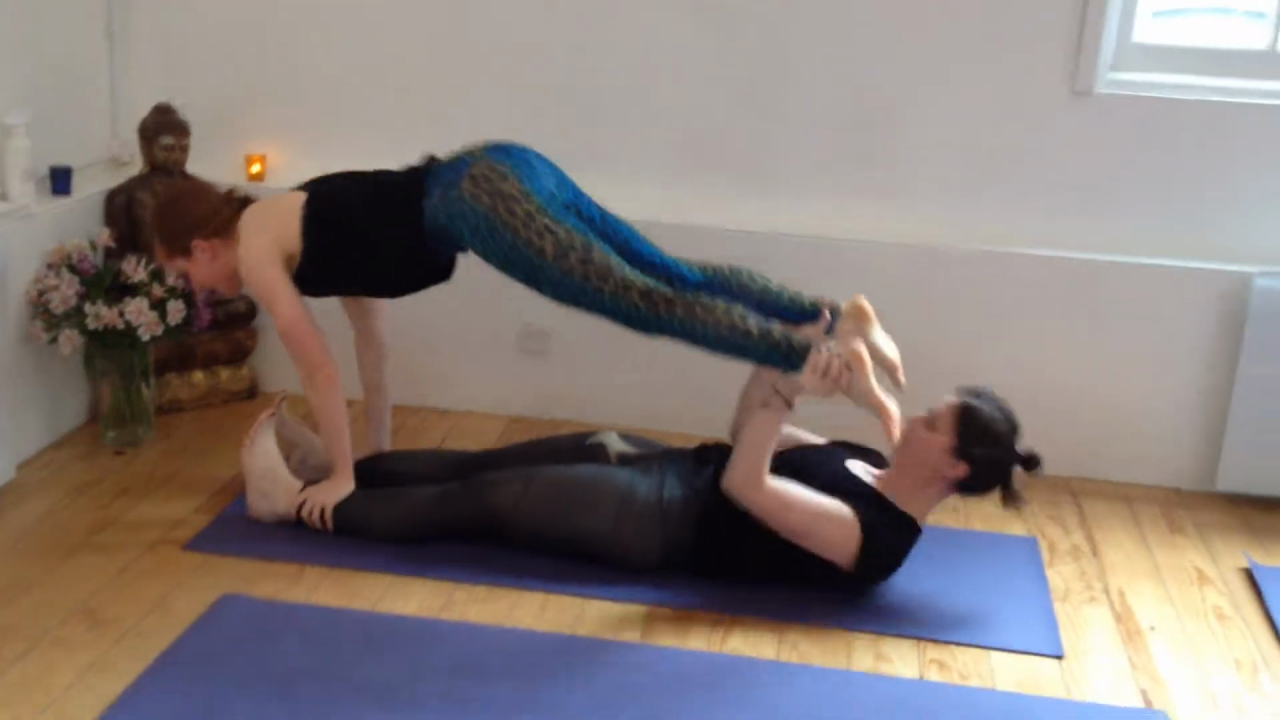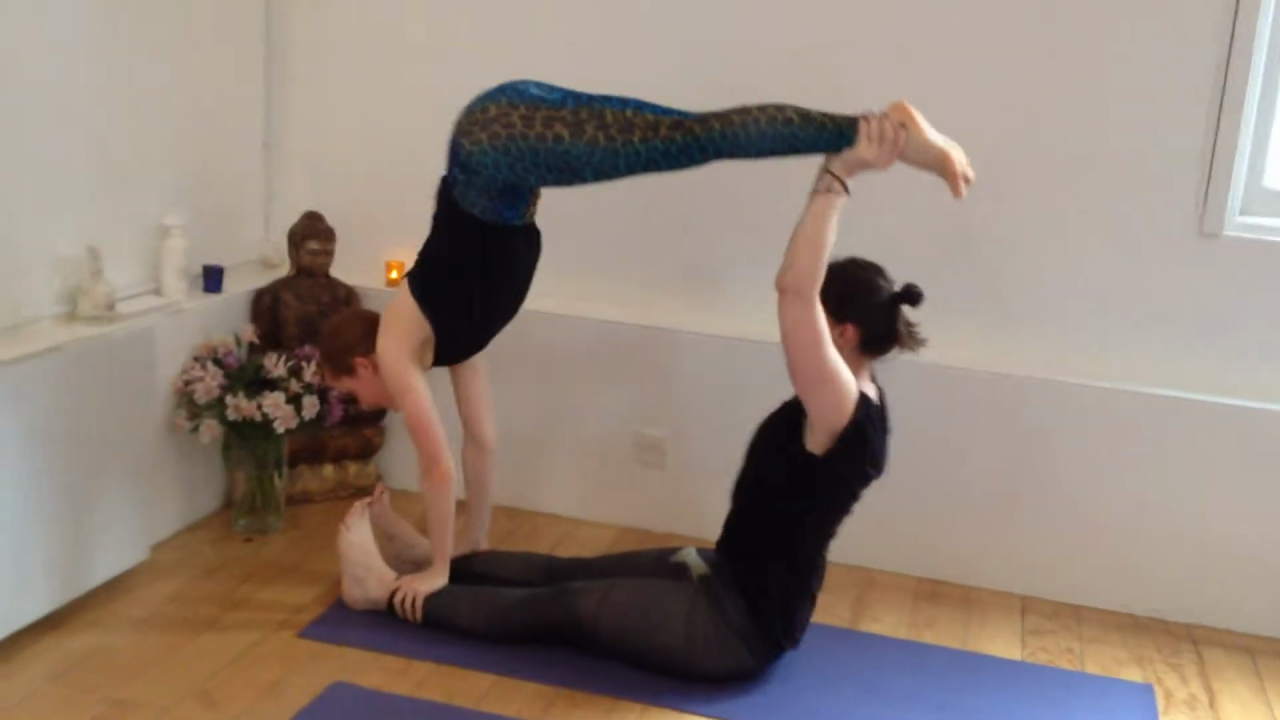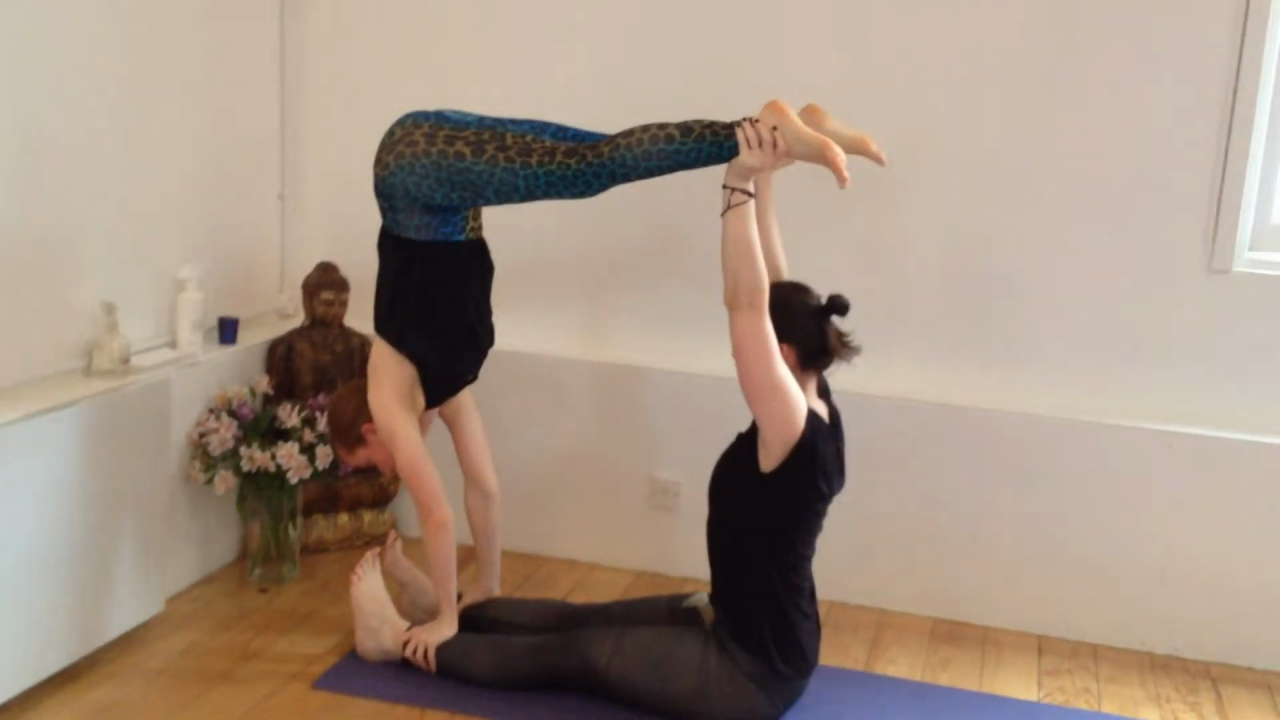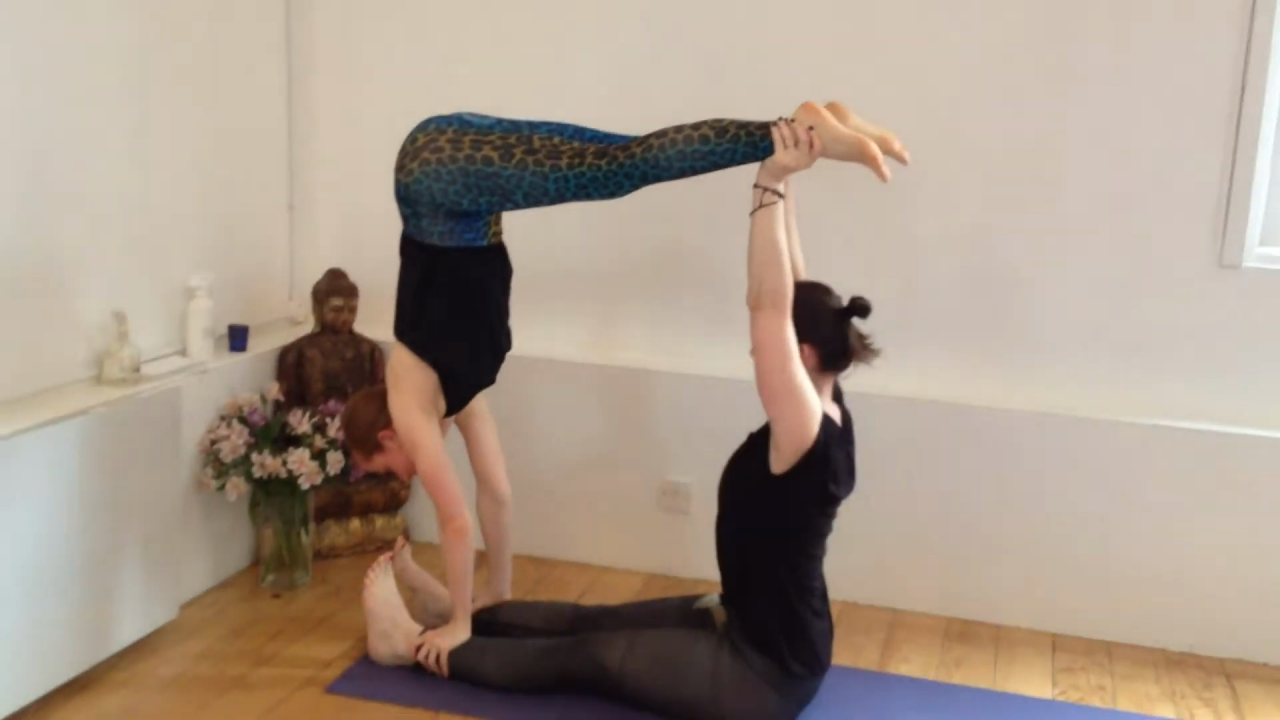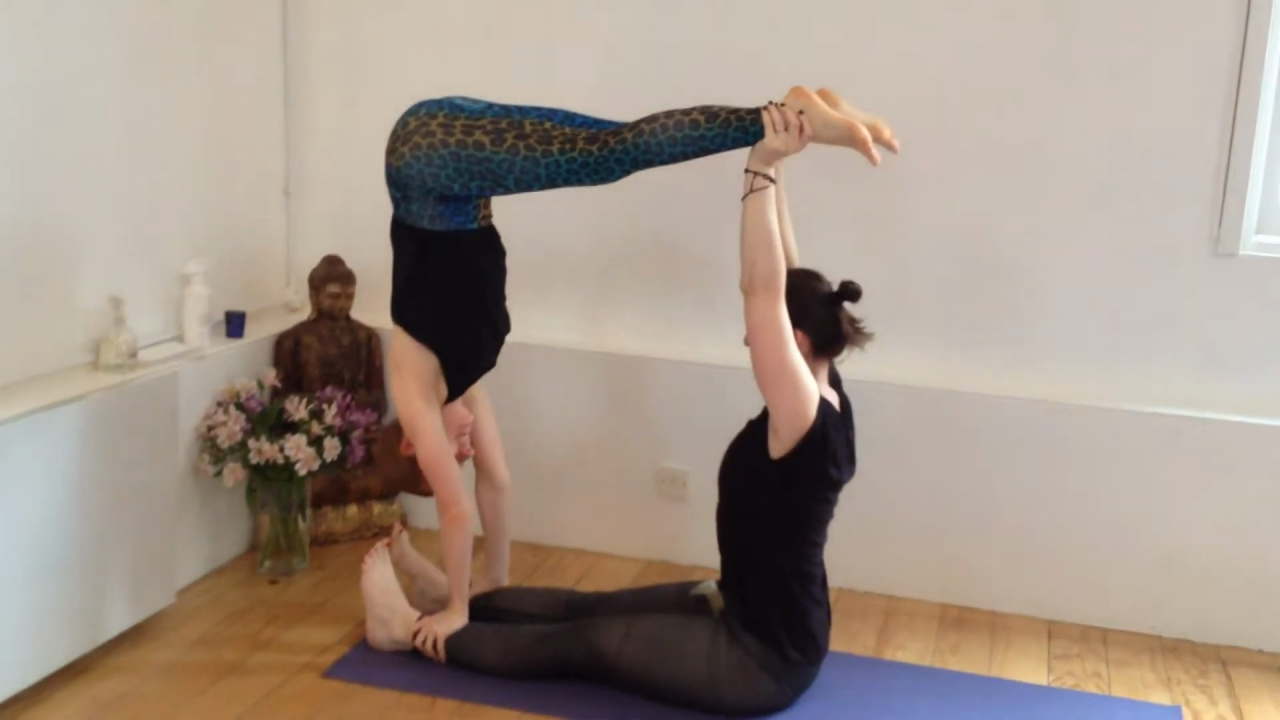
dt=1s
person 1, frame 1
left shoulder: (875, 539)
right shoulder: (874, 466)
left elbow: (743, 483)
right elbow: (756, 431)
left wrist: (785, 379)
left hip: (662, 524)
right hip: (673, 469)
left knee: (476, 504)
right knee: (477, 468)
left ankle: (303, 503)
right ankle: (332, 464)
person 1, frame 2
left shoulder: (847, 416)
right shoulder: (852, 397)
left elbow: (794, 291)
right elbow: (805, 284)
left wrist: (841, 173)
right wrist: (840, 165)
left hip: (739, 627)
right hip: (730, 579)
left knee: (565, 607)
right knee: (563, 575)
left ankle: (397, 594)
right ankle: (428, 563)
person 1, frame 3
left shoulder: (795, 429)
right shoulder: (815, 411)
left elbow: (748, 306)
right elbow: (769, 295)
left wrist: (740, 187)
right wrist: (760, 183)
left hip: (753, 670)
right hip: (742, 626)
left knee: (576, 653)
right knee: (579, 620)
left ankle: (406, 640)
person 1, frame 4
left shoulder: (808, 432)
right shoulder: (827, 414)
left elbow: (770, 308)
right elbow: (787, 297)
left wrist: (770, 186)
right wrist: (778, 186)
left hip: (767, 669)
right hip: (755, 627)
left knee: (587, 656)
right knee: (593, 622)
left ankle: (416, 645)
right ankle: (453, 613)
person 1, frame 5
left shoulder: (805, 417)
right shoulder: (827, 397)
left elbow: (762, 294)
right elbow: (782, 285)
left wrist: (761, 171)
right wrist: (770, 170)
left hip: (764, 657)
right hip: (755, 614)
left knee: (582, 640)
right knee: (591, 608)
left ankle: (417, 630)
right ankle: (453, 599)
person 2, frame 1
left shoulder: (252, 250)
right shoulder: (296, 220)
left elbow: (319, 370)
right elbow: (372, 337)
left wrist: (342, 475)
right wrist: (379, 446)
left hip: (479, 196)
right hip: (503, 169)
left knee: (650, 301)
right knee: (674, 279)
left ankle: (824, 358)
right ankle: (836, 317)
person 2, frame 2
left shoulder: (396, 349)
right shoulder: (439, 328)
left elbow: (438, 467)
right elbow: (481, 440)
left wrist: (439, 569)
right wrist: (474, 546)
left knee: (693, 137)
right knee: (696, 138)
person 2, frame 3
left shoulder: (389, 403)
right shoulder: (436, 381)
left elbow: (436, 514)
right elbow: (485, 486)
left wrist: (446, 618)
right wrist: (486, 587)
left knee: (591, 167)
person 2, frame 4
left shoulder: (411, 408)
right shoulder: (447, 387)
left elbow: (456, 522)
right elbow: (497, 492)
left wrist: (459, 623)
right wrist: (498, 593)
left knee: (621, 167)
person 2, frame 5
left shoulder: (419, 394)
right shoulder: (444, 377)
left elbow: (455, 509)
right elbow: (496, 478)
left wrist: (457, 610)
right wrist: (496, 580)
left knee: (613, 151)
